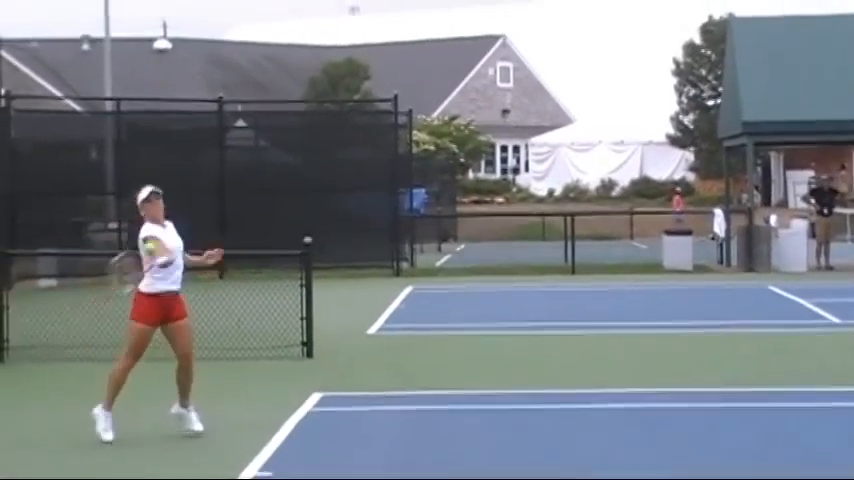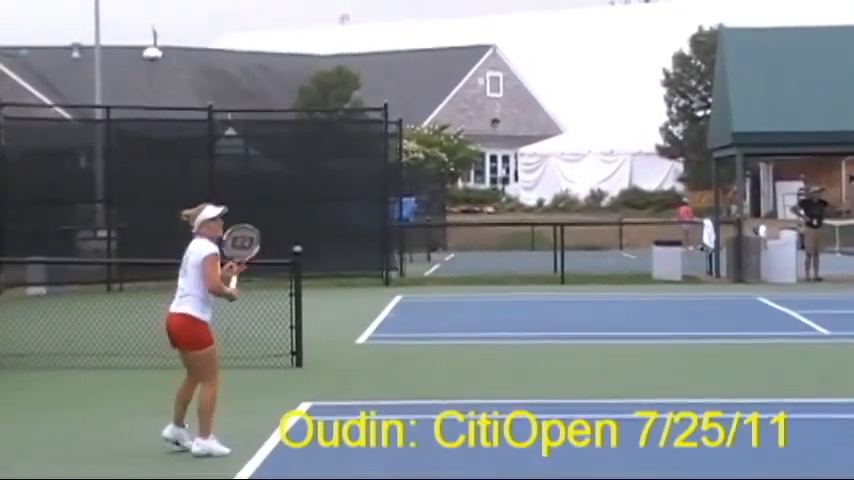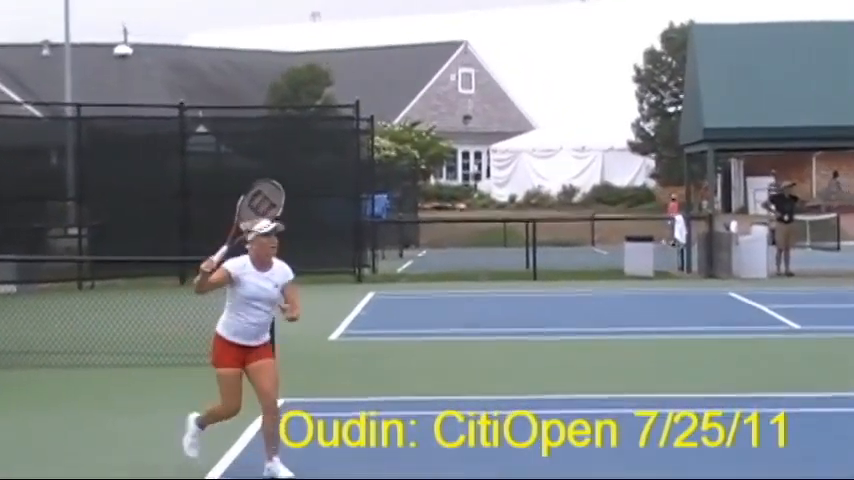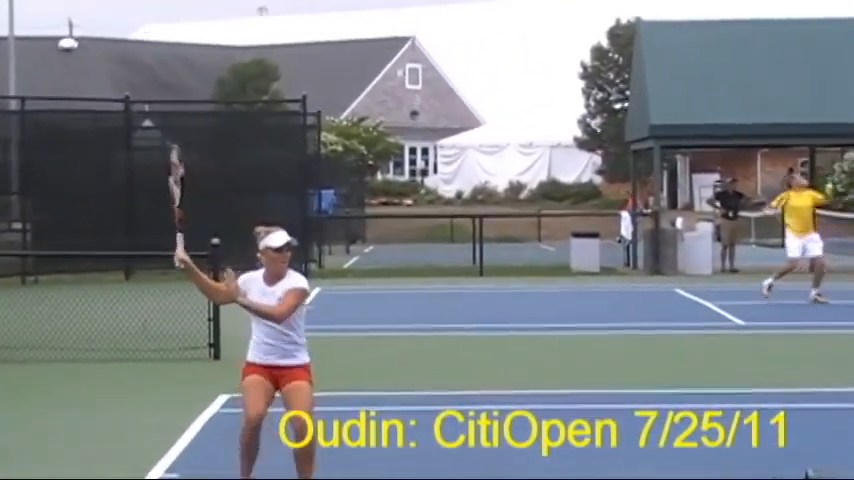
dt=0.7s
person 1, frame 1
left shoulder: (169, 226)
right shoulder: (148, 231)
right elbow: (158, 259)
left wrist: (202, 260)
right wrist: (159, 259)
left hip: (172, 299)
right hip: (149, 299)
left knee: (187, 358)
right knee: (129, 359)
left ankle: (185, 408)
right ankle: (104, 411)
person 1, frame 2
left shoulder: (195, 247)
right shoulder: (208, 248)
right elbow: (213, 286)
left wrist: (227, 272)
right wrist: (231, 293)
left hip: (178, 319)
right hip: (191, 321)
left knee: (194, 377)
right knee: (209, 381)
left ankle: (176, 428)
right ankle: (204, 439)
person 1, frame 3
left shoulder: (283, 271)
right shoulder: (236, 266)
left elbow: (294, 309)
right elbow: (201, 288)
left wrist: (292, 313)
right wrist: (205, 274)
left hip: (260, 344)
right hip: (228, 343)
left knee: (270, 402)
right knee: (230, 407)
right ankle: (198, 422)
person 1, frame 4
left shoulder: (297, 283)
right shoulder: (250, 279)
left elbow: (279, 314)
right elbow: (218, 294)
left wrist: (242, 300)
right wrist: (190, 268)
left hip: (295, 366)
right hip: (258, 365)
left knee: (302, 426)
right knee: (253, 418)
